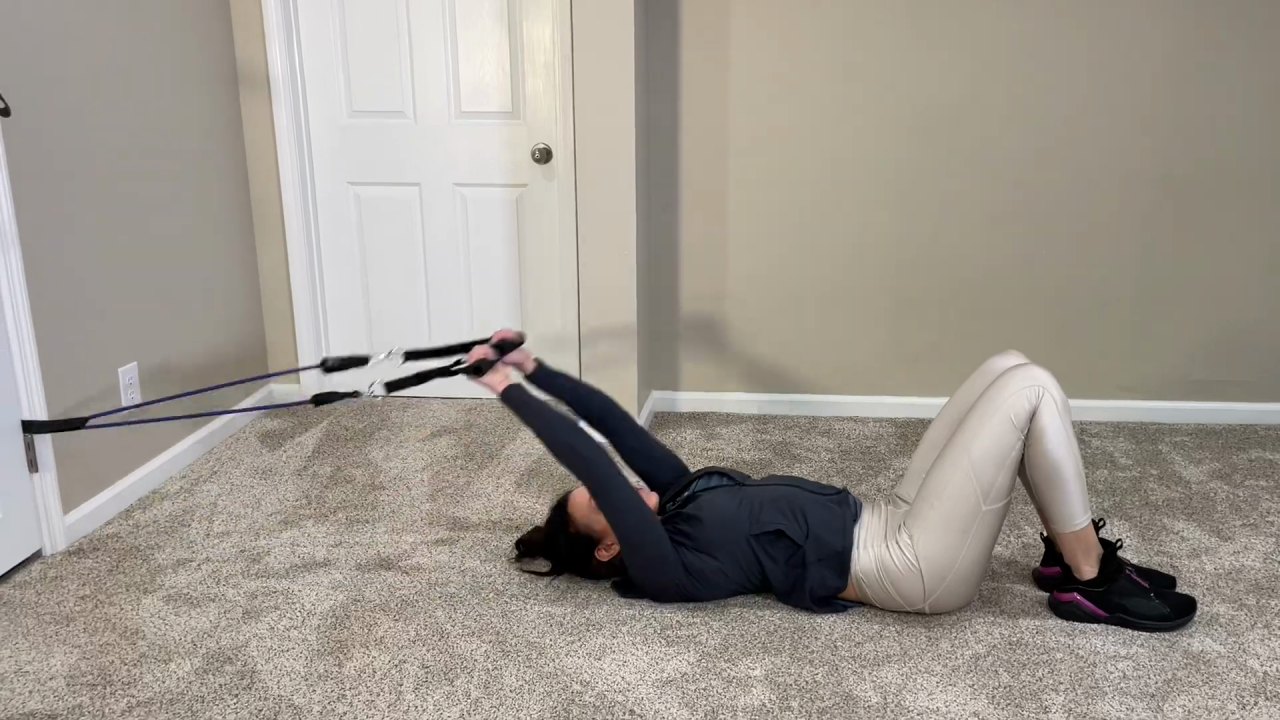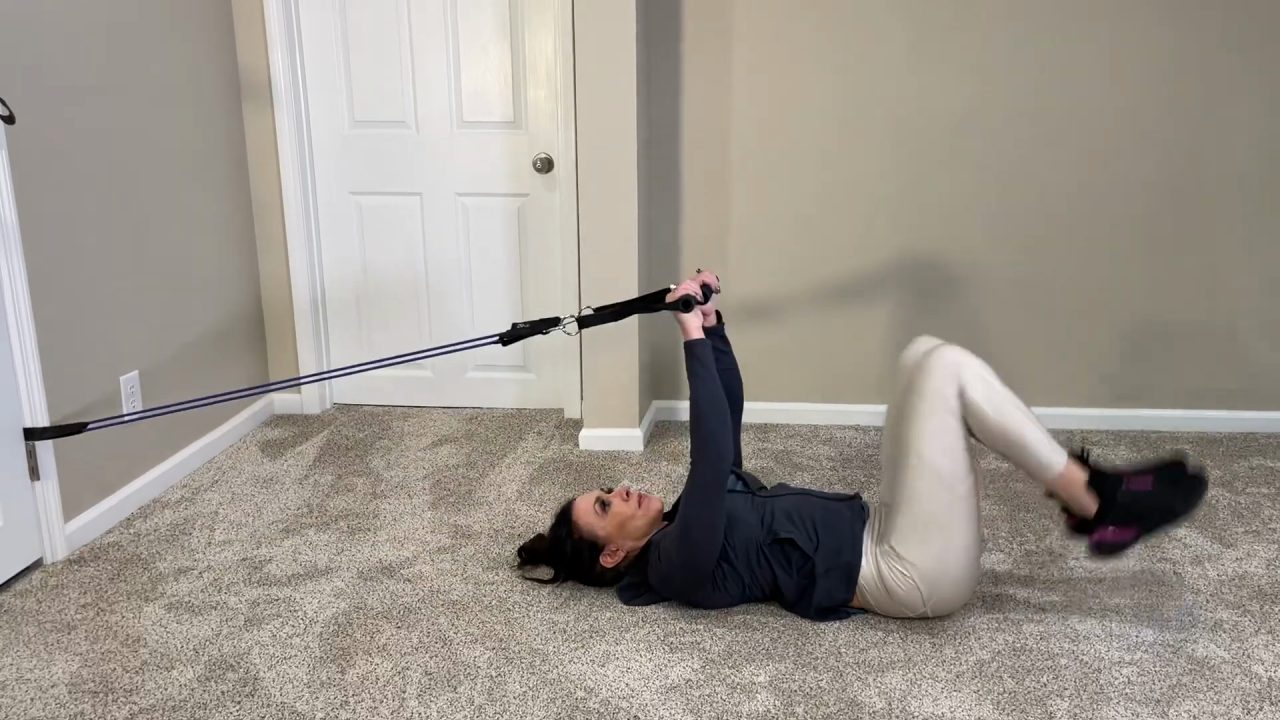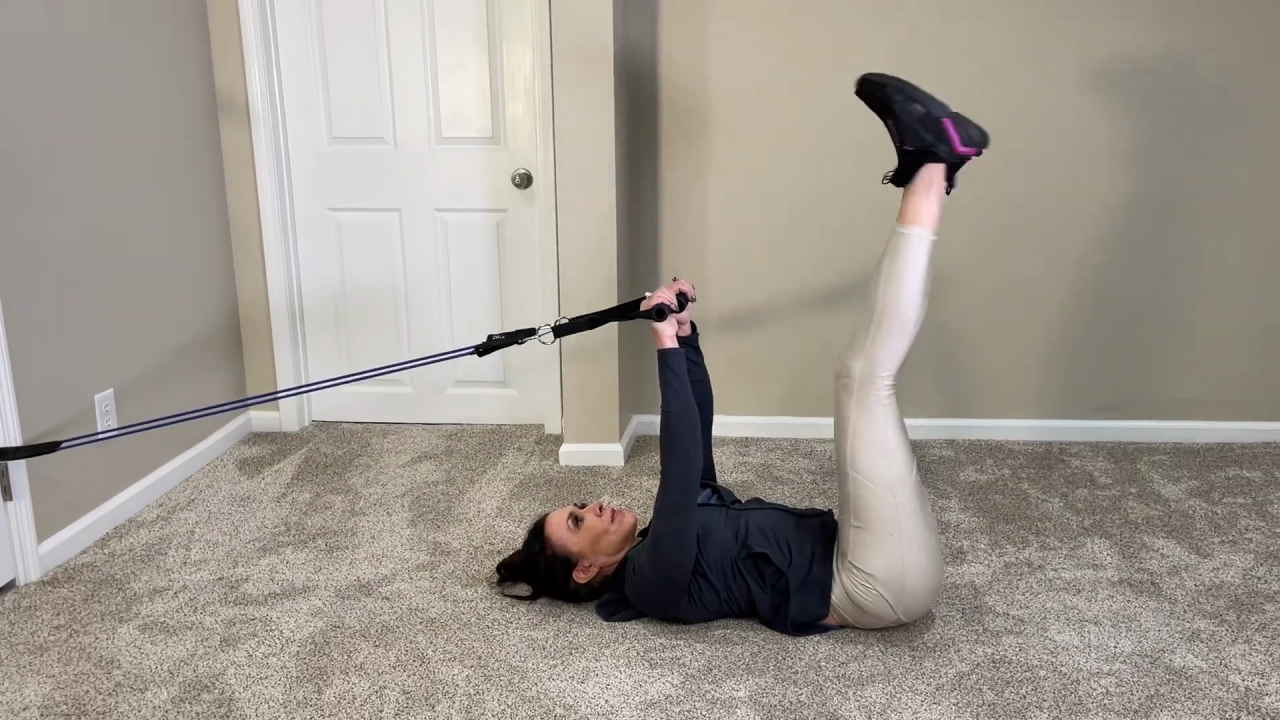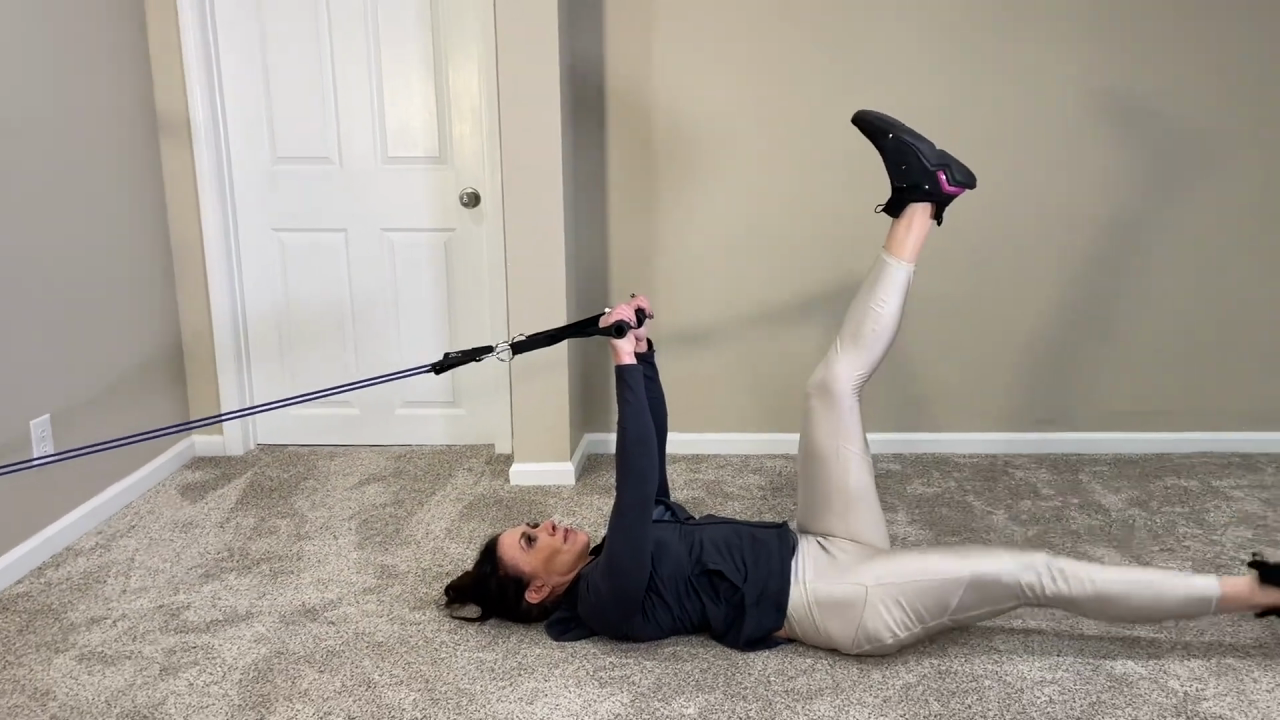
dt=1s
person 1, frame 1
left shoulder: (682, 499)
right shoulder: (666, 568)
left elbow: (618, 428)
right elbow: (598, 466)
left wrist: (531, 370)
right wrist: (512, 391)
left hip: (887, 522)
right hip: (913, 568)
left knee: (1010, 368)
right knee: (1030, 391)
left ankle: (1071, 555)
right ankle: (1092, 582)
person 1, frame 2
left shoulder: (686, 524)
right shoulder: (678, 567)
left elbow: (726, 420)
right elbow: (712, 458)
left wrist: (711, 326)
right wrist: (693, 344)
left hip: (884, 529)
right hip: (915, 576)
left knee: (926, 355)
right knee: (943, 370)
left ankle: (1088, 495)
right ankle: (1093, 500)
person 1, frame 3
left shoulder: (661, 546)
right shoulder: (654, 581)
left elbow: (695, 449)
right elbow: (680, 469)
left wrist: (685, 335)
right wrist: (667, 352)
left hip: (838, 546)
right hip: (885, 584)
left knee: (862, 368)
right knee: (869, 374)
left ankle: (928, 169)
right ankle: (927, 172)
person 1, frame 4
left shoulder: (615, 562)
right shoulder: (608, 599)
left elbow: (649, 470)
right elbow: (635, 486)
left wrist: (640, 354)
right wrist: (625, 369)
left hip: (821, 551)
right hip: (840, 601)
left knee: (834, 380)
right knee: (1036, 572)
left ankle: (919, 204)
